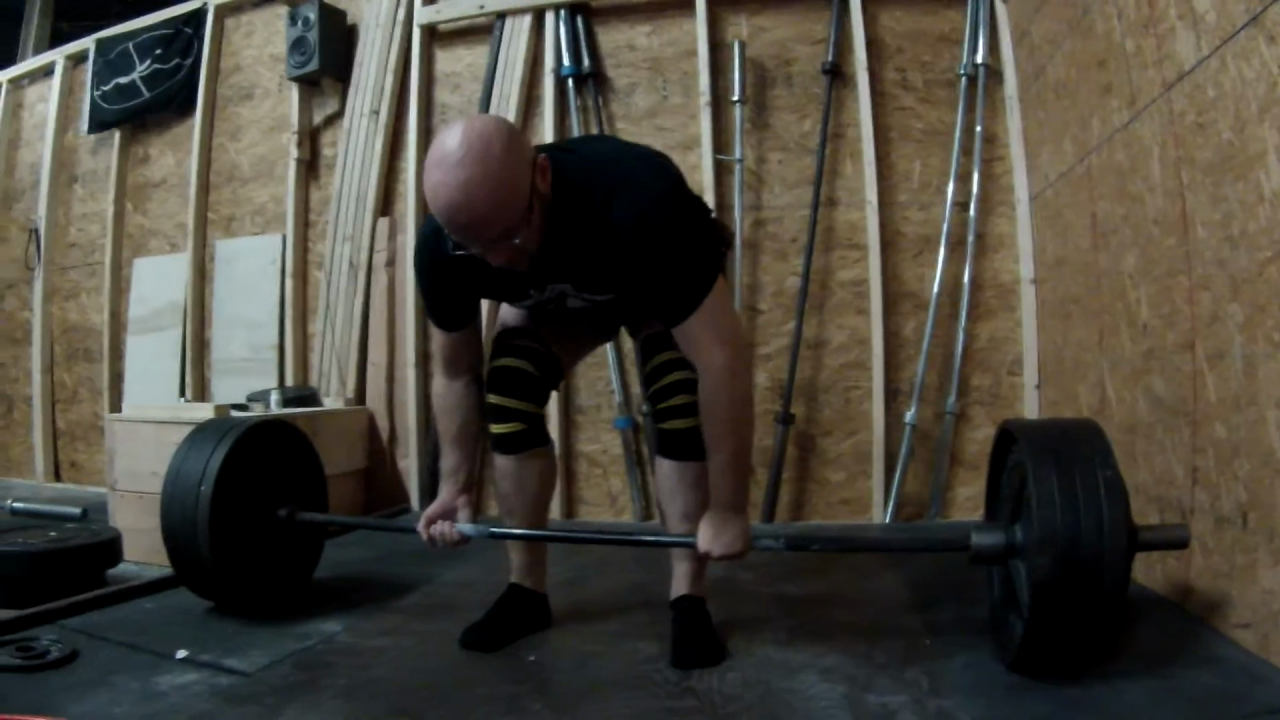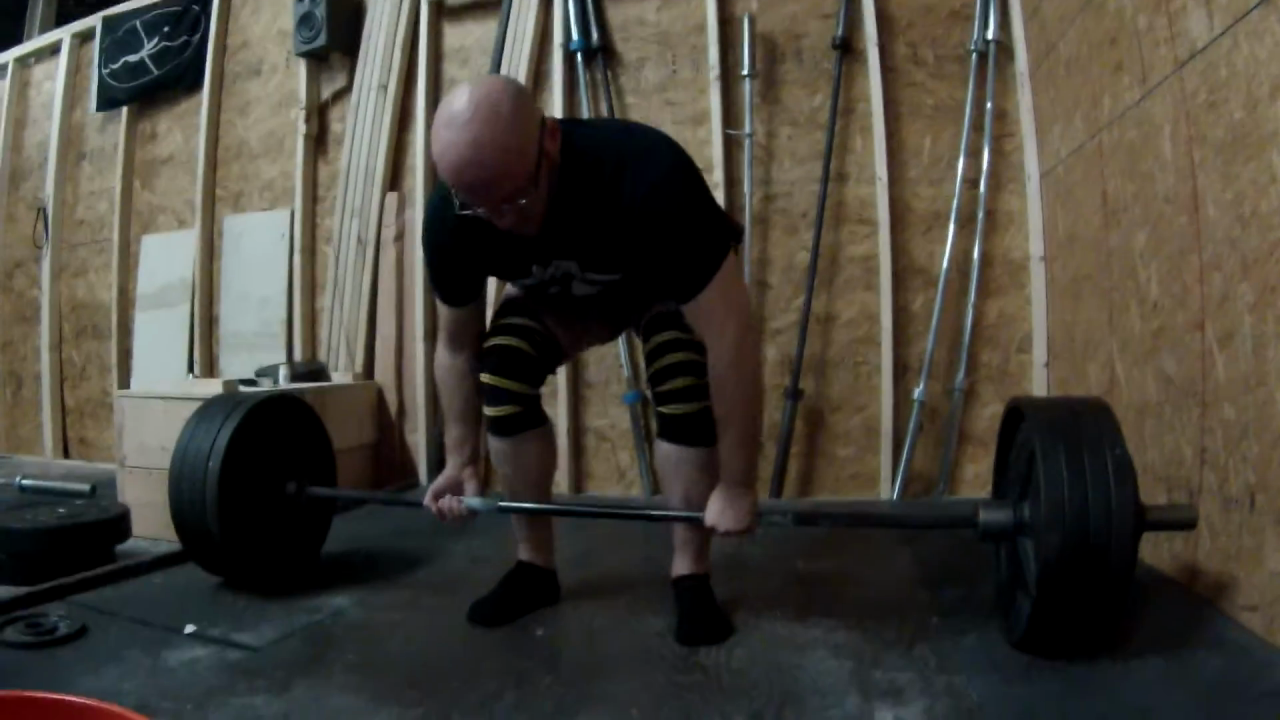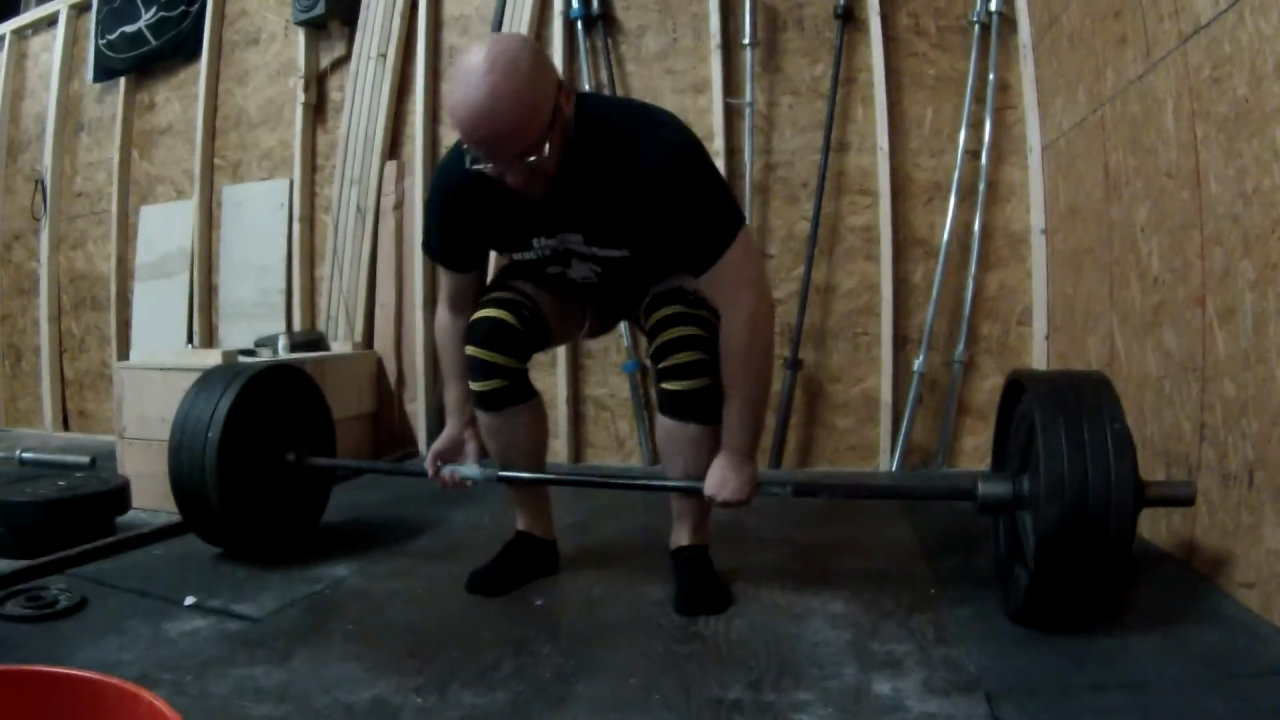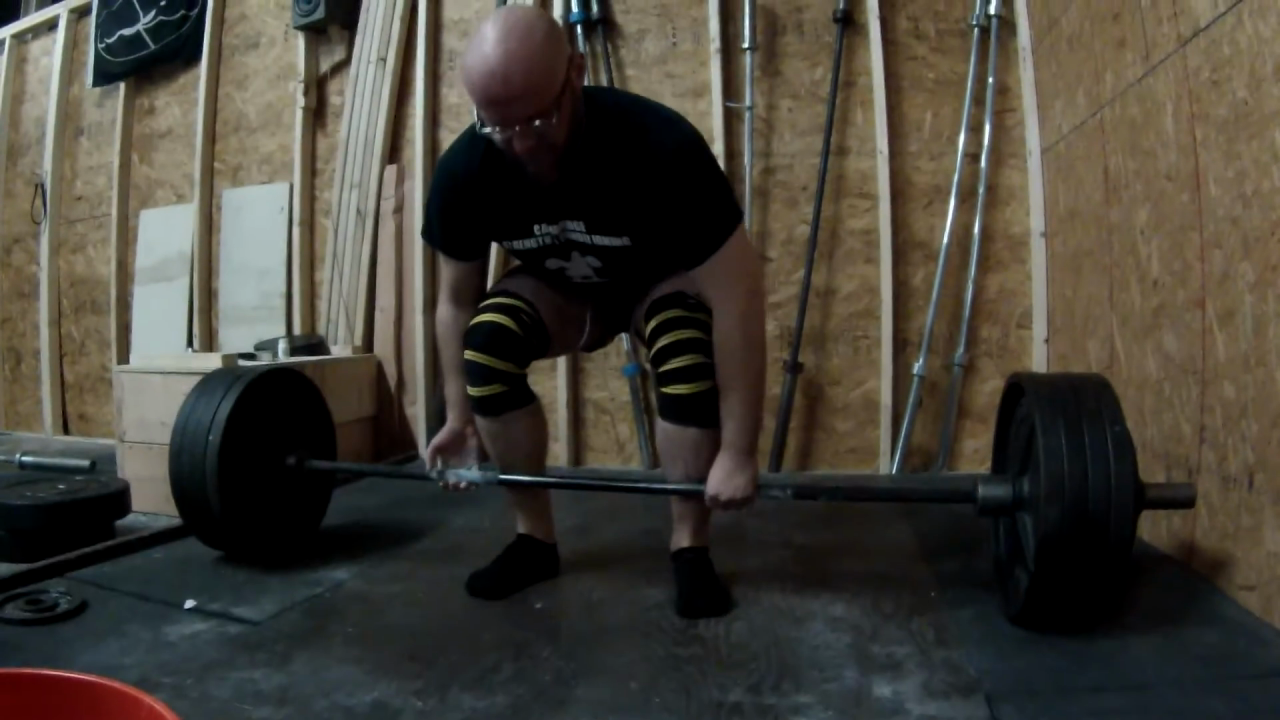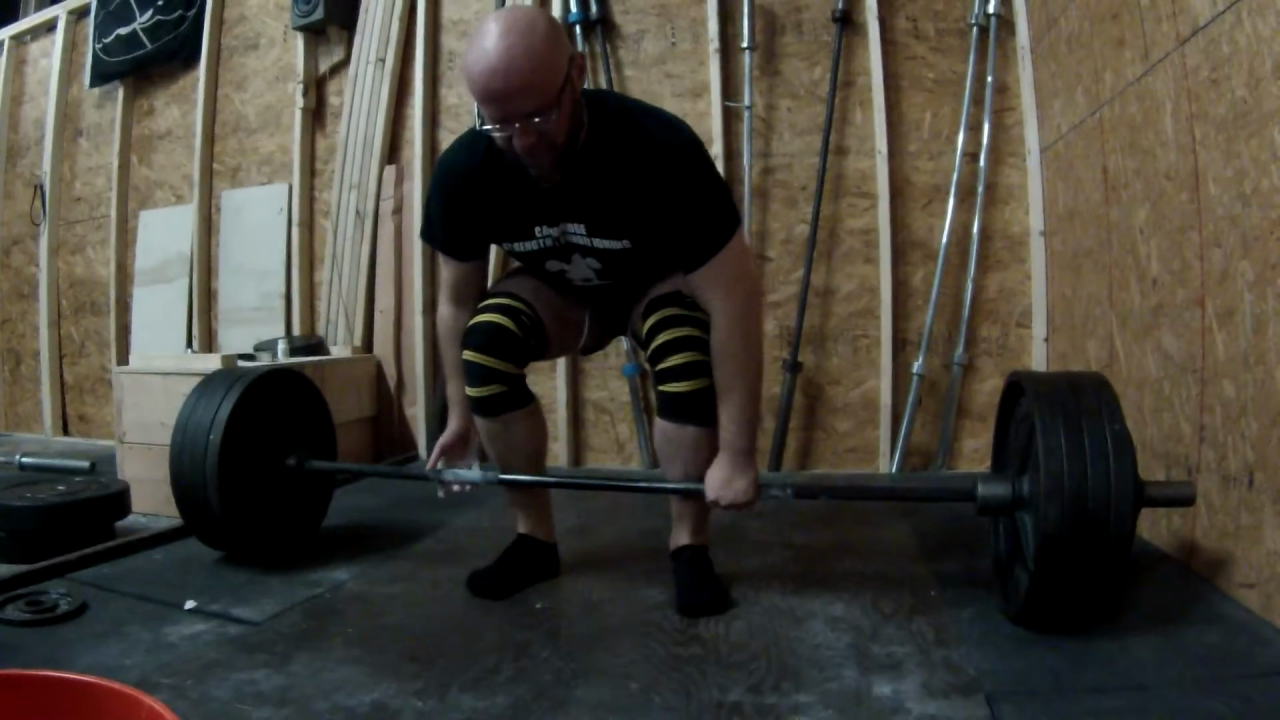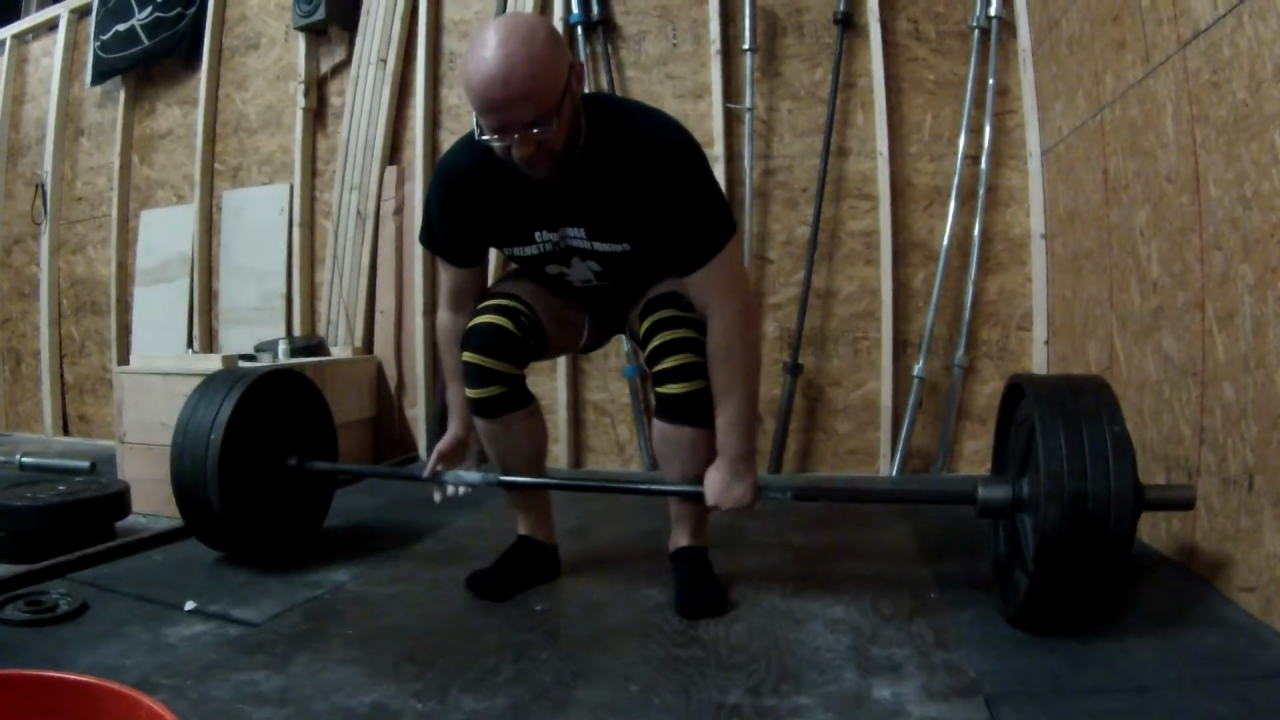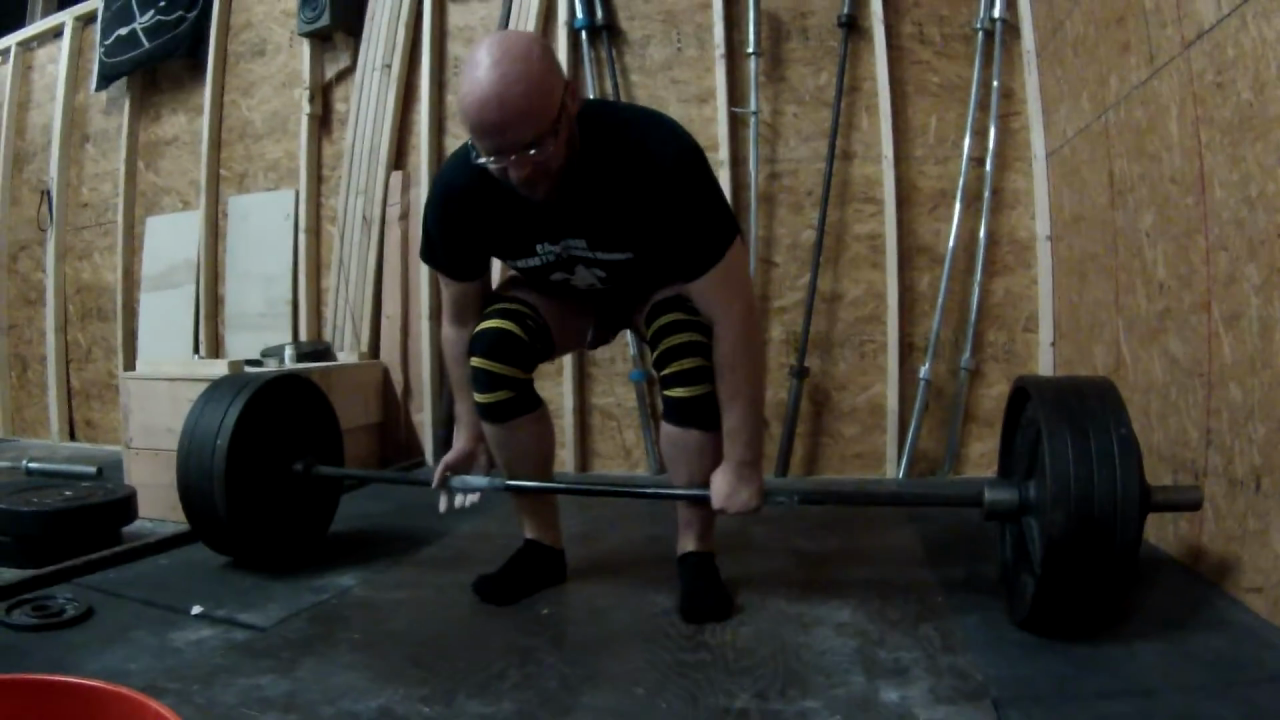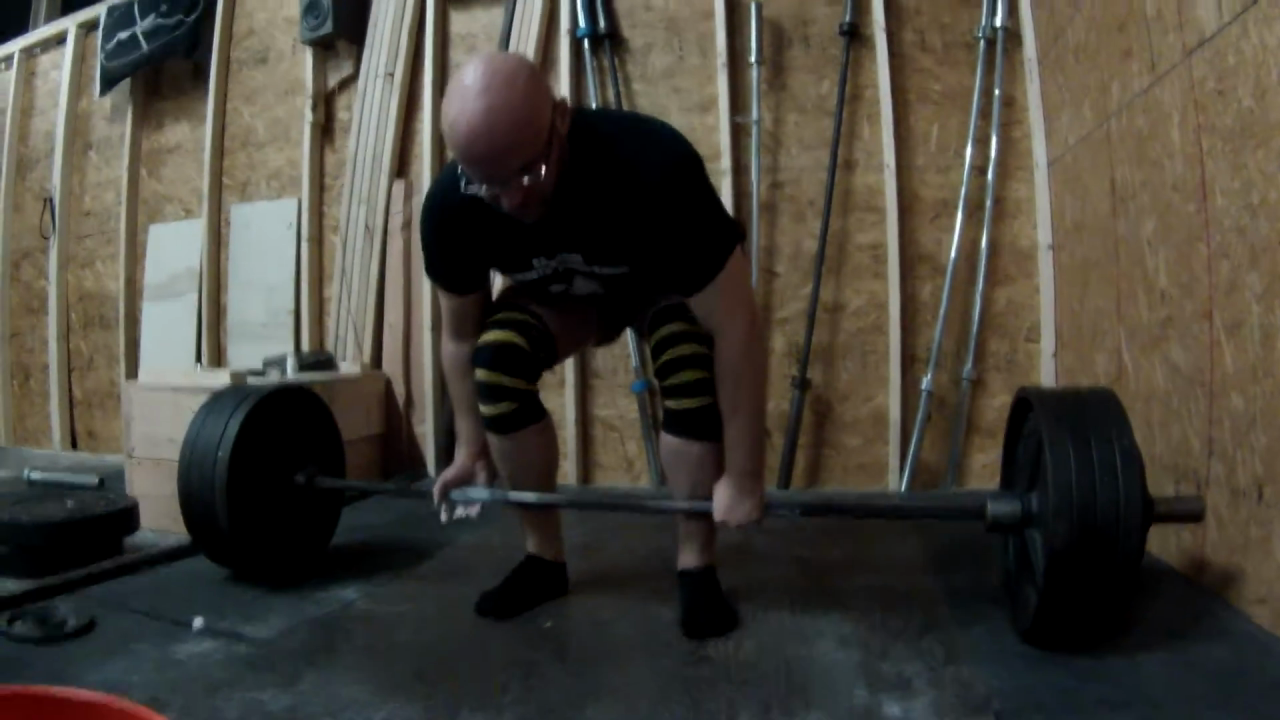
dt=0.2s
person 1, frame 1
left shoulder: (638, 202)
right shoulder: (442, 244)
left elbow: (722, 362)
right elbow: (453, 370)
left wrist: (727, 511)
right wrist: (454, 486)
left hip: (660, 285)
left knee: (681, 403)
right knee: (508, 400)
left ankle: (687, 598)
right ankle: (526, 588)
person 1, frame 2
left shoulder: (647, 178)
right shoulder: (450, 217)
left elbow: (732, 339)
right elbow: (457, 344)
left wrist: (736, 486)
right wrist: (460, 459)
left hip: (664, 279)
right hip: (557, 290)
left knee: (684, 385)
right knee: (502, 375)
left ankle: (690, 575)
right ankle: (535, 564)
person 1, frame 3
left shoulder: (655, 153)
right shoulder: (457, 185)
left elbow: (747, 303)
right elbow: (456, 308)
left wrist: (737, 454)
right wrist: (459, 419)
left hip: (662, 270)
right hip: (559, 280)
left knee: (688, 354)
right knee: (489, 340)
left ankle: (689, 546)
right ankle: (534, 534)
person 1, frame 4
left shoulder: (659, 146)
right shoulder: (463, 171)
left elbow: (736, 298)
right elbow: (456, 299)
left wrist: (737, 452)
right wrist: (458, 414)
left hip: (660, 278)
right hip: (562, 288)
left knee: (688, 353)
right knee: (486, 344)
left ankle: (689, 547)
right ankle: (535, 538)
person 1, frame 5
left shoulder: (659, 150)
right shoulder: (463, 172)
left elbow: (733, 302)
right elbow: (456, 300)
left wrist: (736, 454)
right wrist: (460, 415)
left hip: (658, 281)
right hip: (560, 289)
left knee: (686, 352)
right knee: (484, 345)
left ankle: (689, 546)
right ankle: (535, 537)
person 1, frame 6
left shoulder: (656, 152)
right shoulder: (461, 176)
left elbow: (728, 308)
right elbow: (455, 306)
left wrist: (734, 459)
right wrist: (460, 421)
left hip: (656, 281)
right hip: (558, 290)
left knee: (683, 350)
right knee: (484, 344)
left ankle: (688, 546)
right ankle: (535, 539)
person 1, frame 7
left shoulder: (657, 159)
right shoulder: (458, 190)
left elbow: (732, 315)
right elbow: (460, 320)
left wrist: (741, 463)
right wrist: (469, 433)
left hip: (661, 280)
right hip: (560, 291)
left knee: (689, 357)
right knee: (493, 349)
left ankle: (695, 551)
right ankle: (542, 543)
person 1, frame 8
left shoulder: (652, 168)
right shoulder: (450, 207)
left elbow: (735, 327)
right elbow: (460, 334)
left wrist: (742, 476)
right wrist: (470, 449)
left hip: (665, 281)
right hip: (560, 292)
left knee: (690, 369)
right knee: (496, 360)
left ankle: (696, 565)
right ankle: (544, 556)
